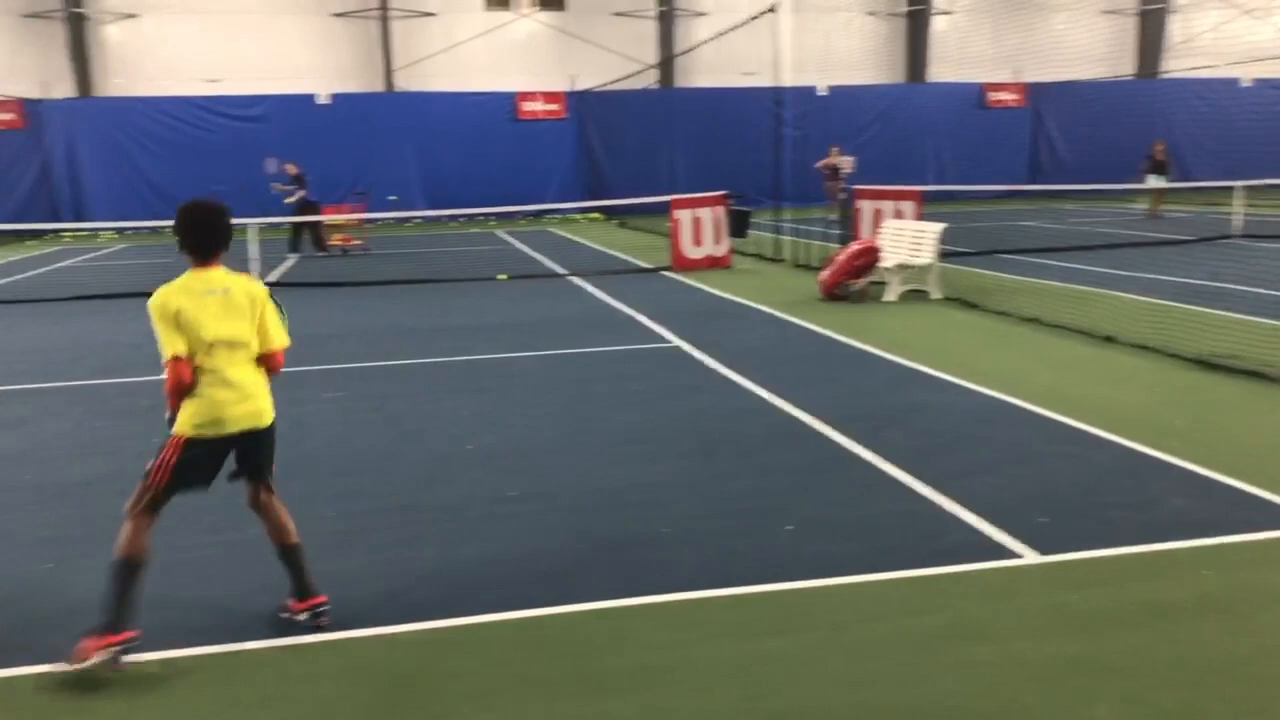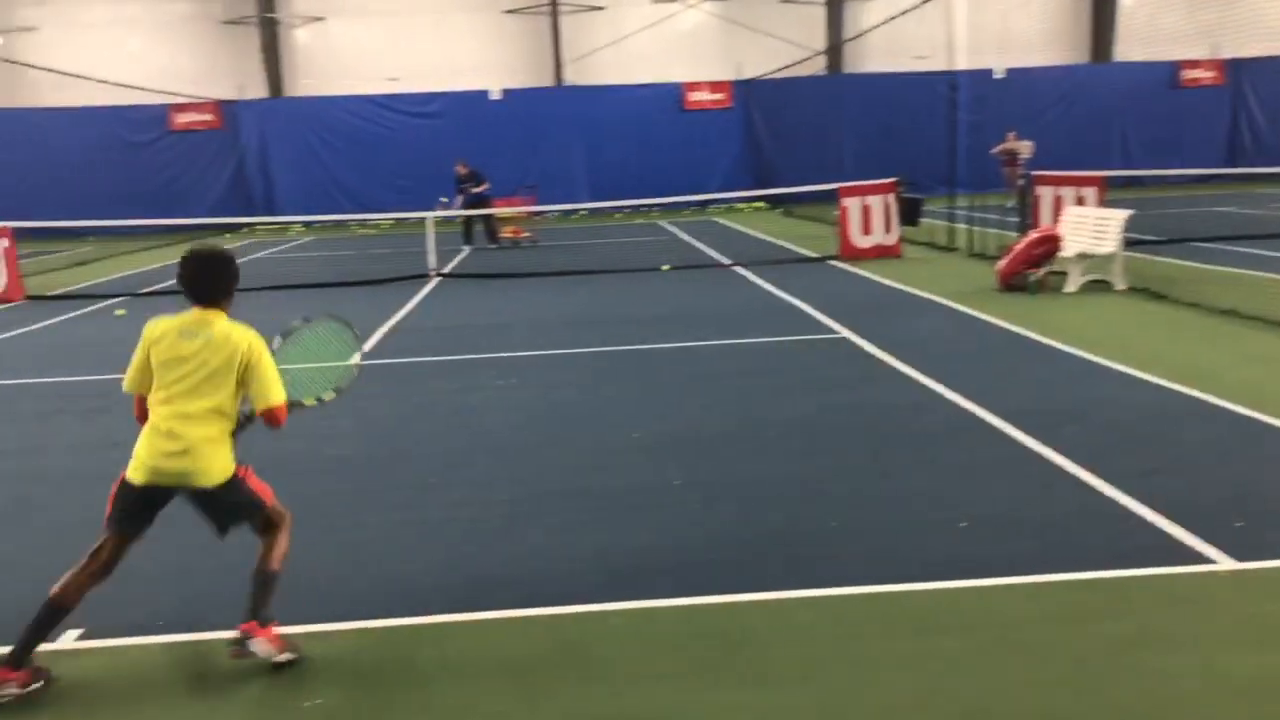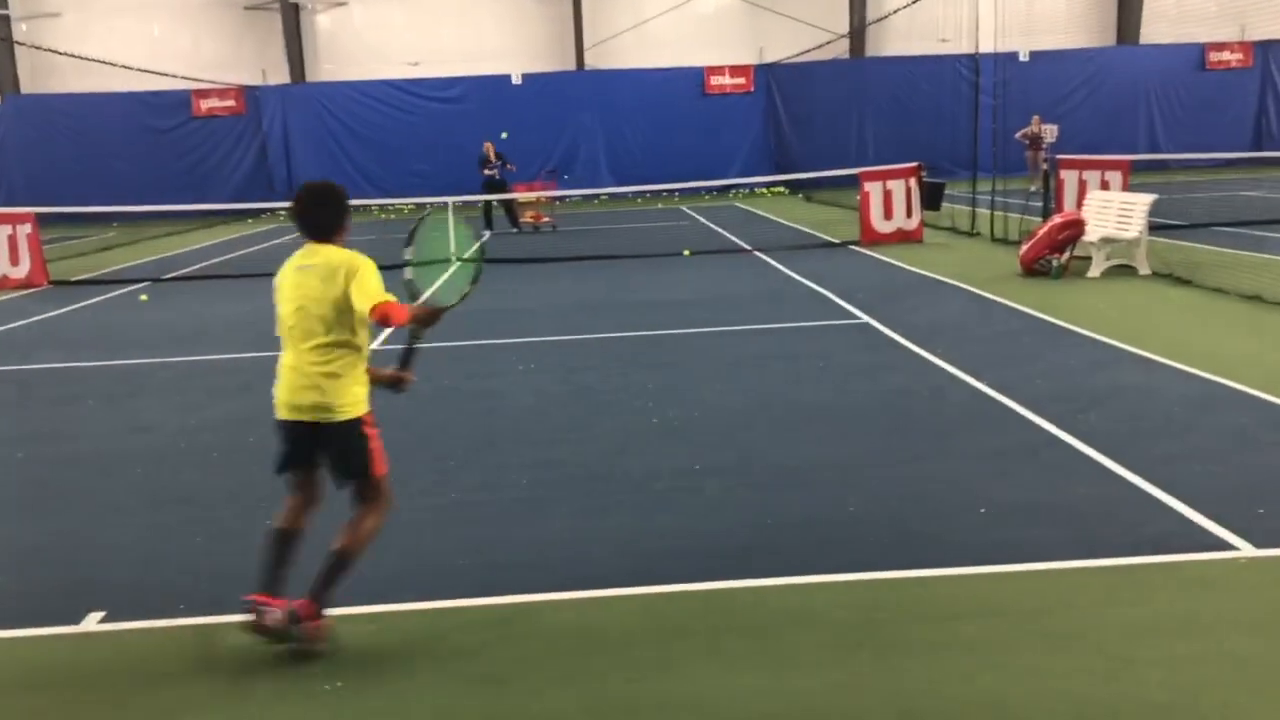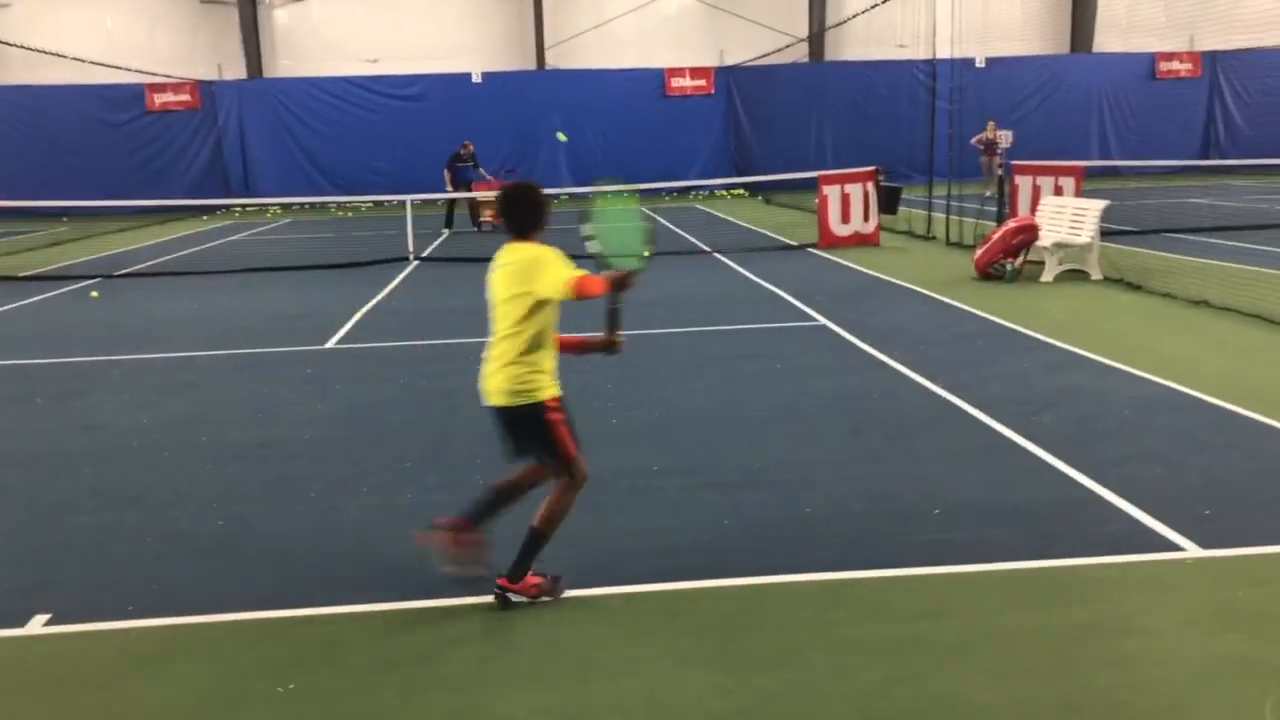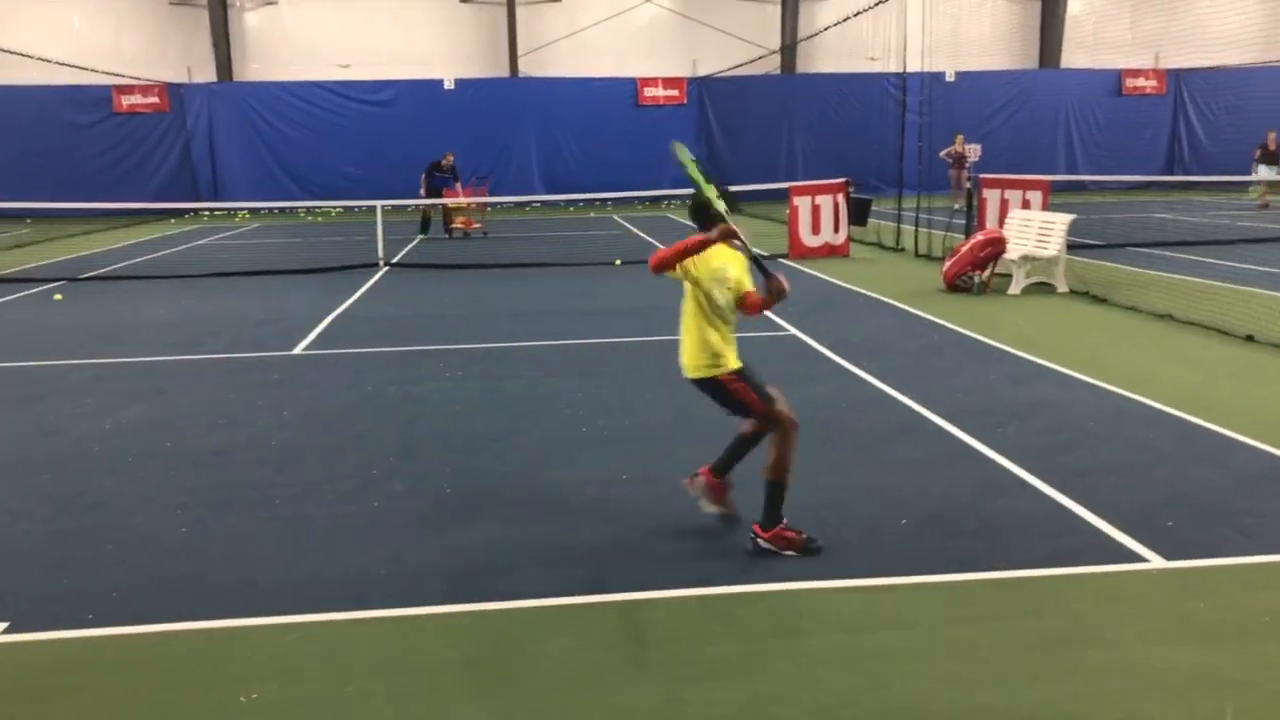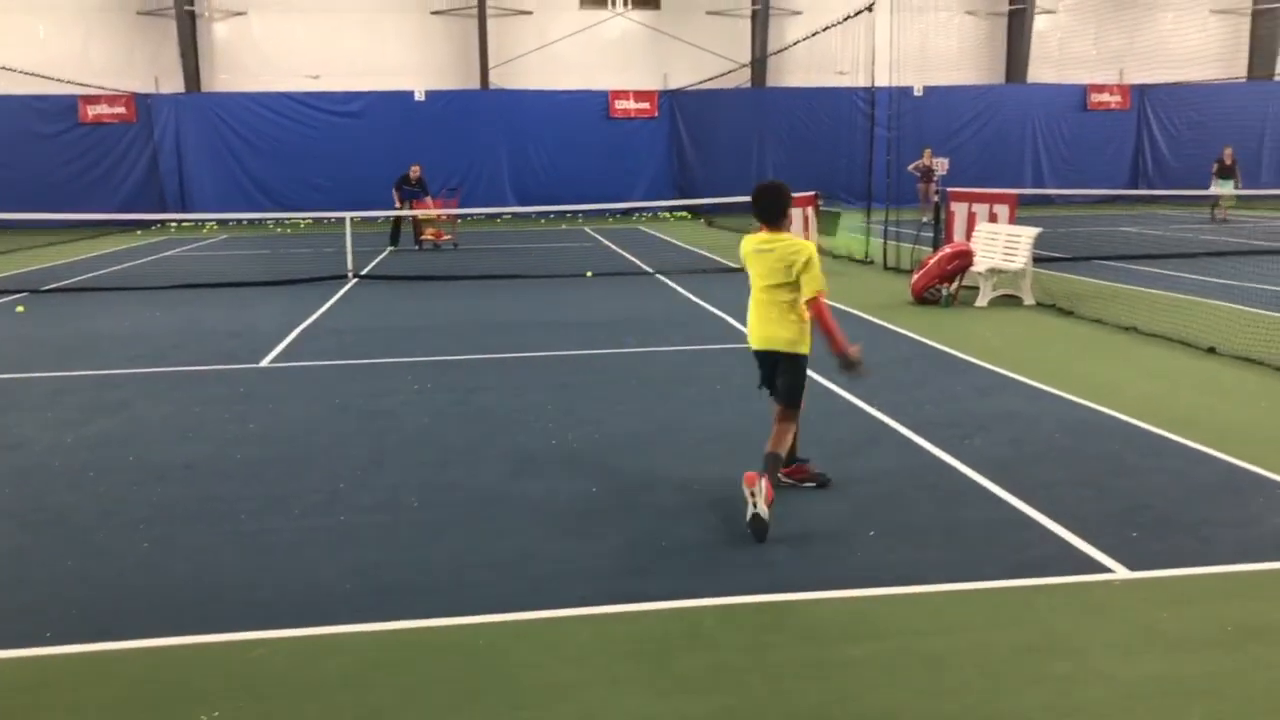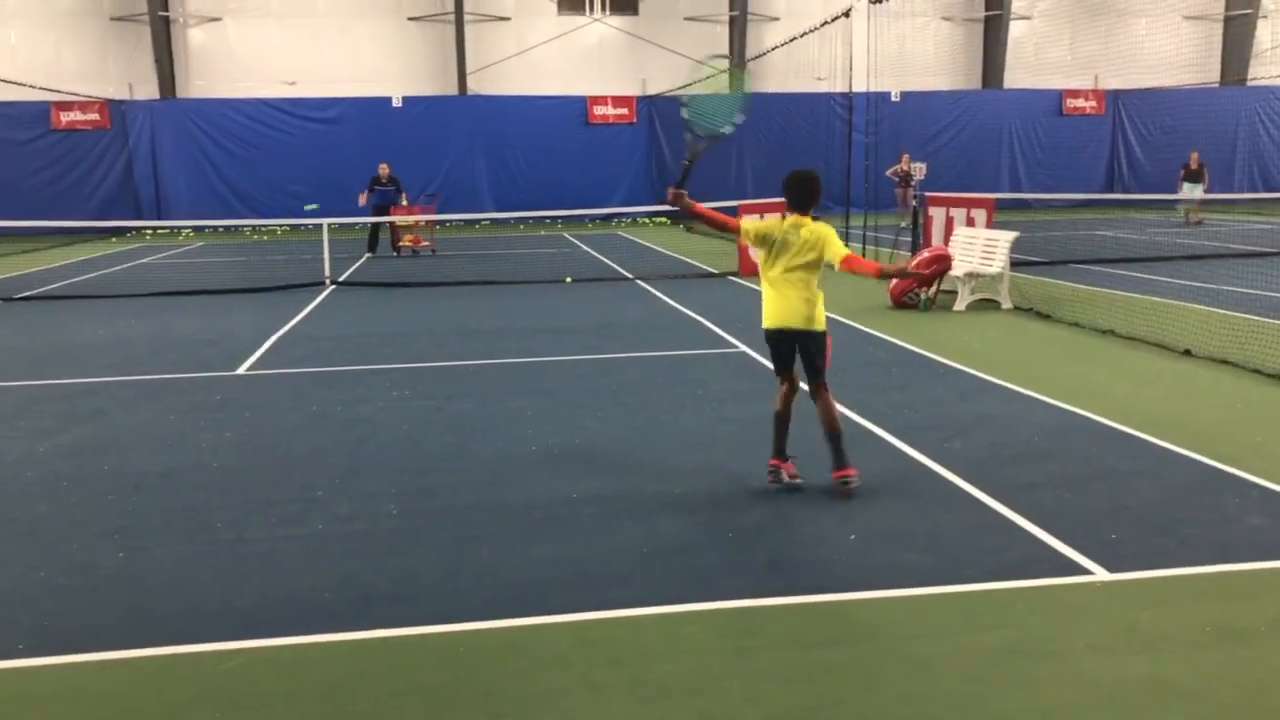
dt=0.4s
person 1, frame 1
left shoulder: (166, 299)
right shoulder: (251, 289)
left elbow: (181, 377)
right elbow: (274, 359)
left wrist: (175, 409)
left hip: (203, 417)
right hip: (256, 413)
left knee: (141, 510)
right knee: (264, 498)
left ankle: (114, 630)
right ankle: (309, 598)
person 1, frame 2
left shoulder: (157, 332)
right shoulder: (247, 342)
left elbow: (141, 408)
right elbow: (275, 414)
right wrist: (285, 403)
left hip: (151, 462)
right hip: (209, 466)
left knee: (102, 558)
right knee: (276, 525)
right ankle: (257, 632)
person 1, frame 3
left shoulder: (286, 271)
right shoulder: (353, 264)
right elbow: (384, 313)
left wrist: (376, 376)
right wrist: (418, 315)
left hip: (291, 400)
right hip: (339, 402)
left knee: (301, 497)
right knee: (373, 504)
left ankle: (267, 598)
right ankle: (309, 608)
person 1, frame 4
left shoulder: (500, 264)
right shoulder: (538, 258)
right elbow: (583, 288)
left wrist: (591, 344)
right wrist: (612, 282)
left hip: (500, 383)
right hip: (528, 388)
left knee: (543, 466)
right knee: (573, 475)
left ankle: (460, 527)
right ankle: (516, 579)
person 1, frame 5
left shoulder: (734, 257)
right shoulder: (696, 254)
left elbow: (753, 305)
right elbow: (656, 263)
left wrist: (775, 292)
right wrist: (703, 240)
left hip: (725, 359)
right hip: (712, 364)
left knee: (769, 412)
right knee: (785, 423)
left ankle: (711, 477)
right ankle: (769, 529)
person 1, frame 6
left shoulder: (751, 246)
right shoulder: (803, 249)
right elbow: (814, 304)
right wrist: (842, 349)
left hip: (759, 339)
right hip: (788, 343)
left knee: (790, 407)
right knee: (786, 419)
left ankle: (791, 464)
right ankle: (763, 481)
person 1, frame 7
left shoulder: (769, 229)
right shoulder: (822, 235)
left elbow: (731, 226)
right elbow: (848, 260)
left wrist: (686, 205)
right wrist: (887, 270)
left hip: (776, 323)
right hip: (809, 323)
left knee: (788, 386)
right knee: (820, 392)
left ankle: (778, 461)
right ankle: (844, 470)
